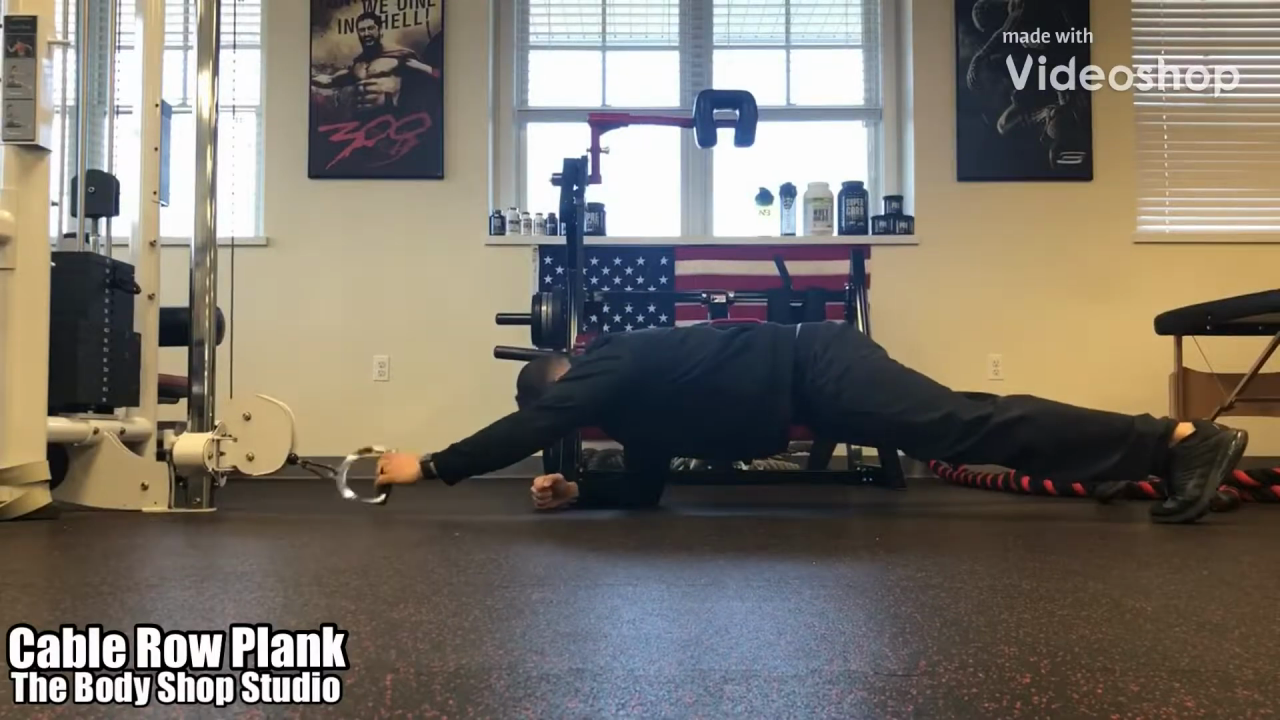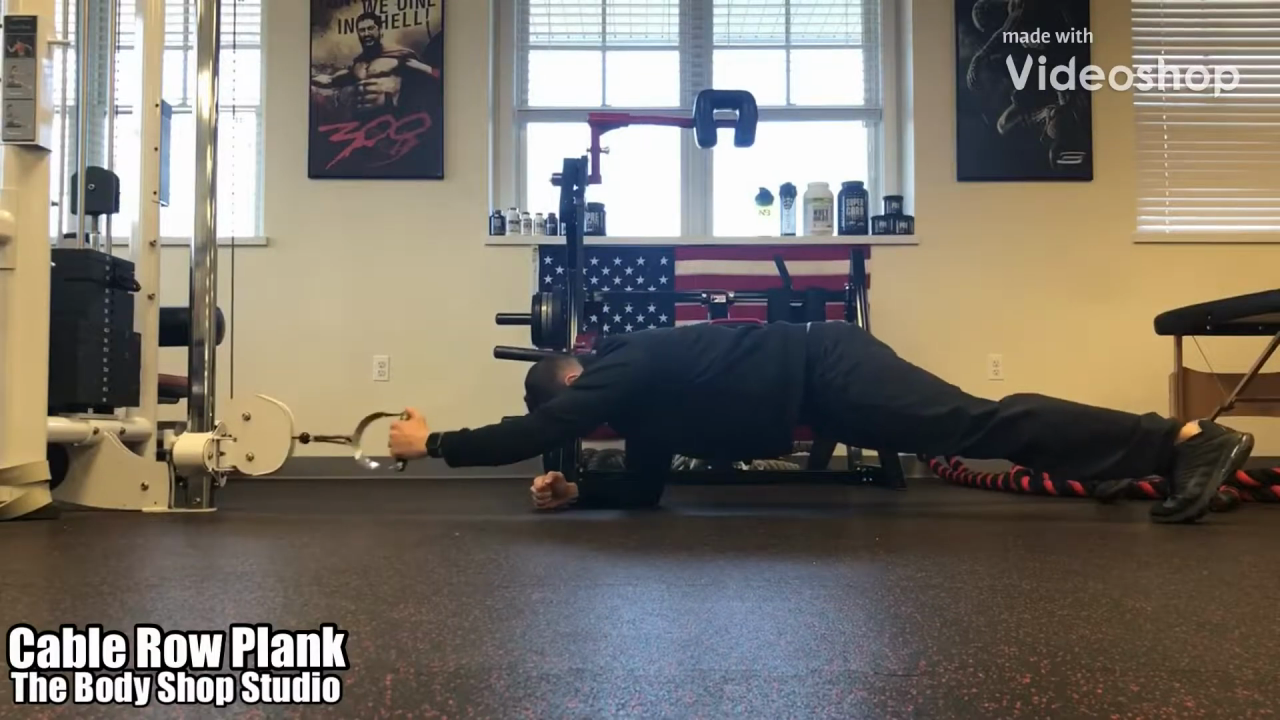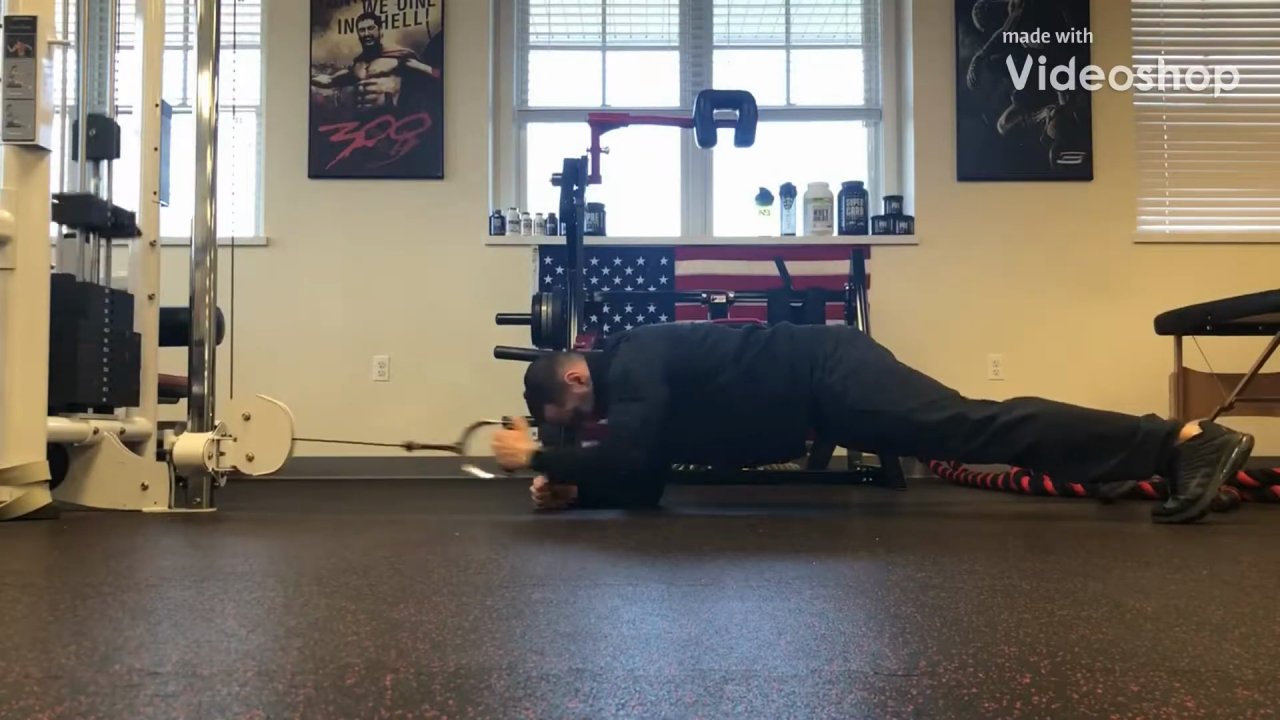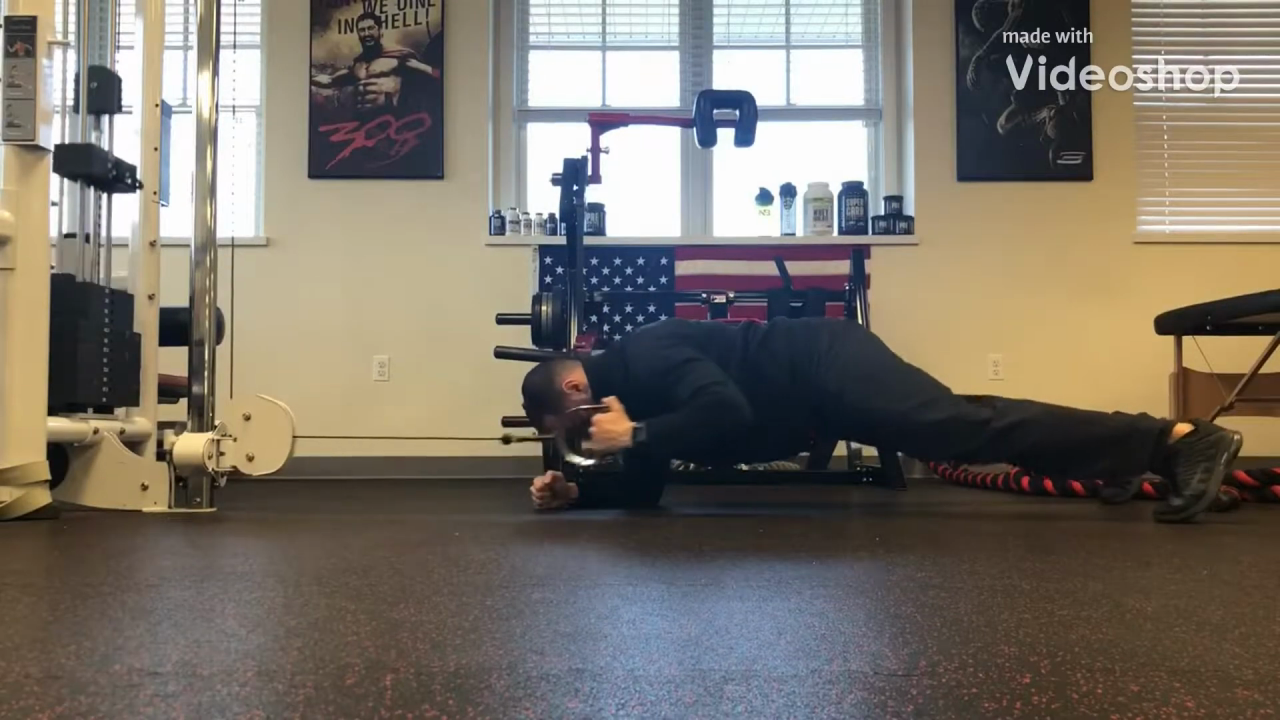
dt=0.3s
person 1, frame 1
left shoulder: (610, 366)
right shoulder: (631, 399)
left elbow: (531, 426)
right elbow: (646, 489)
left wrist: (428, 466)
right wrist: (577, 491)
left hip: (817, 369)
right hip: (811, 384)
left knee: (963, 428)
right knee: (962, 431)
left ankle: (1178, 439)
right ankle: (1160, 447)
person 1, frame 2
left shoulder: (623, 365)
right shoulder: (635, 387)
left elbow: (543, 433)
right elbow: (645, 488)
left wrist: (435, 442)
right wrist: (575, 491)
left hip: (829, 369)
right hip: (818, 386)
left knee: (975, 423)
right knee: (968, 430)
left ankle: (1185, 439)
right ankle: (1158, 448)
person 1, frame 3
left shoulder: (633, 361)
right shoulder: (647, 380)
left elbow: (621, 455)
right elbow: (642, 486)
left wrist: (537, 455)
right wrist: (572, 487)
left hip: (831, 374)
right hip: (825, 393)
left knee: (977, 428)
right knee: (972, 434)
left ankle: (1182, 441)
right ankle: (1163, 447)
person 1, frame 4
left shoulder: (645, 358)
right shoulder: (626, 392)
left elbow: (728, 409)
right elbow: (644, 488)
left wrist: (636, 435)
right wrist: (575, 490)
left hip: (831, 366)
right hip: (822, 388)
left knee: (966, 427)
right knee: (961, 429)
left ankle: (1177, 439)
right ankle: (1127, 449)
